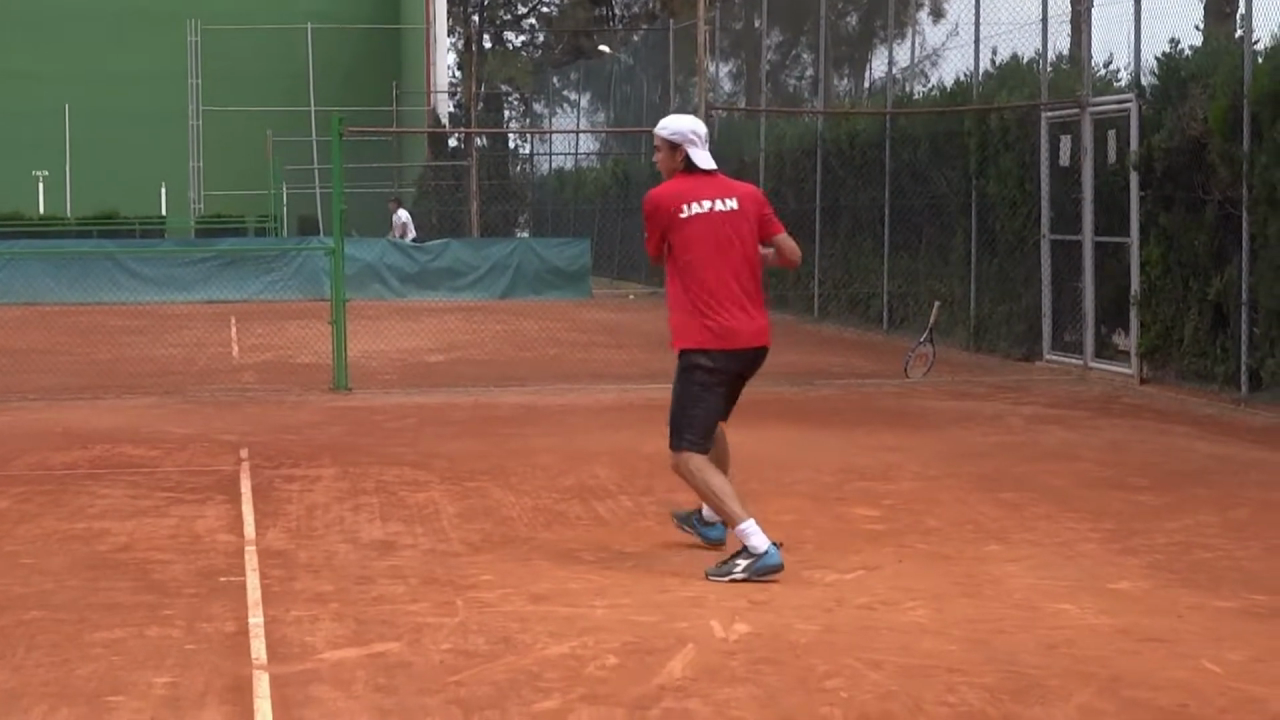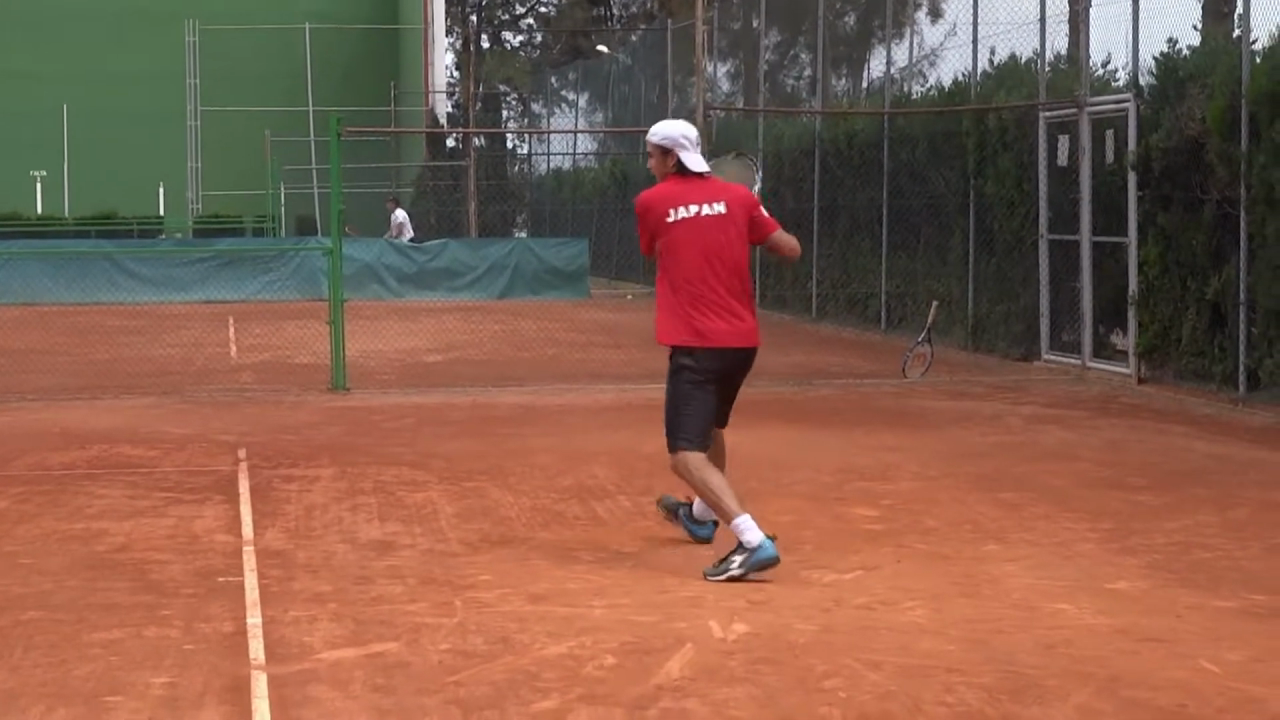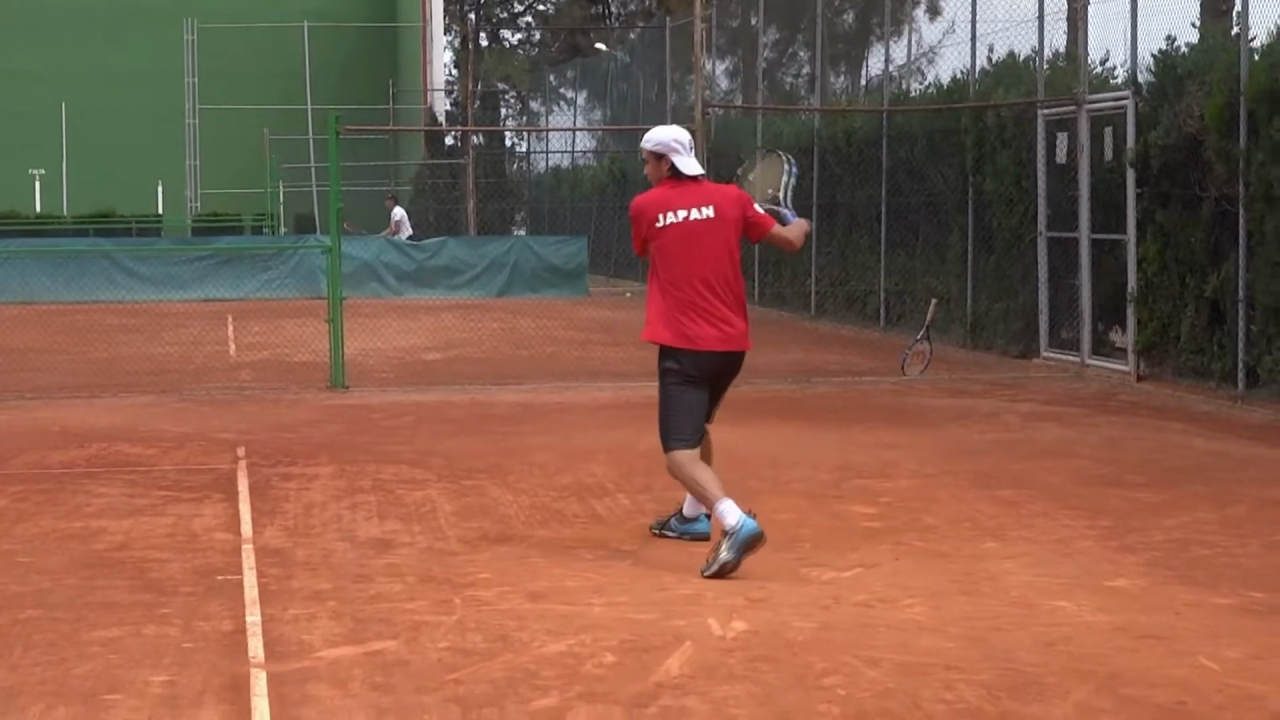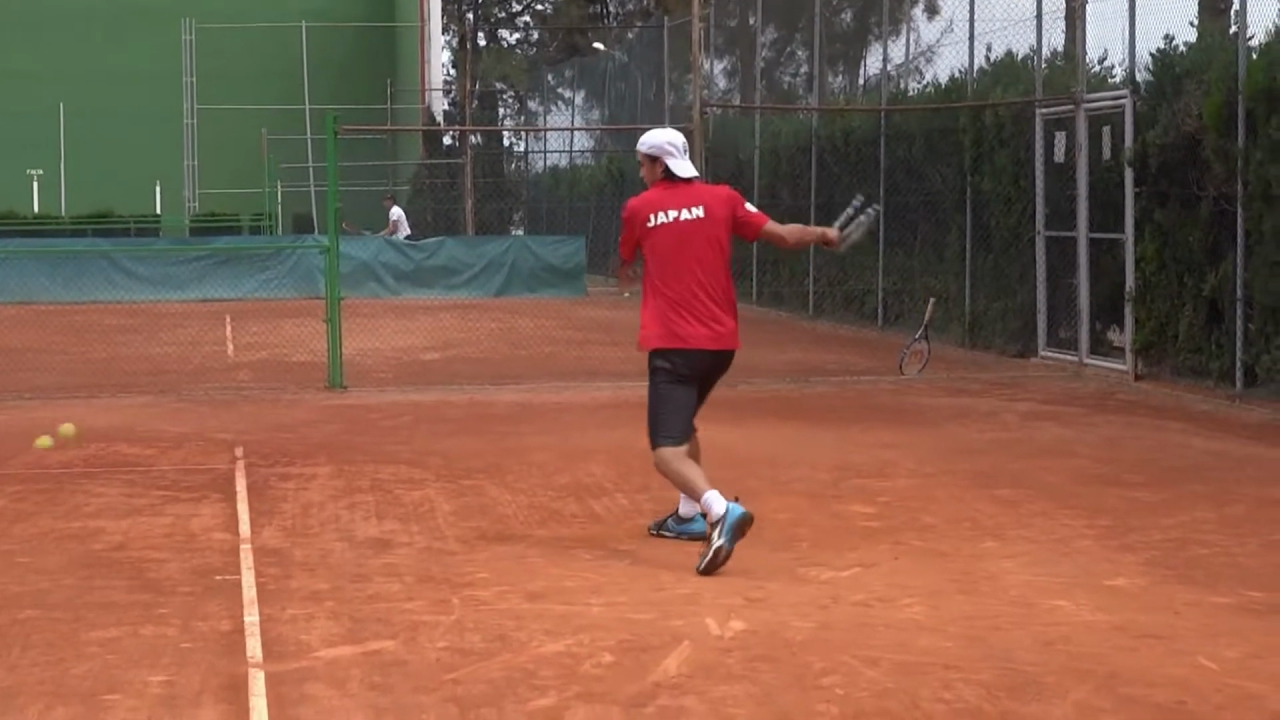
dt=0.1s
person 1, frame 1
left shoulder: (659, 199)
right shoulder: (747, 193)
right elbow: (792, 257)
left hip: (707, 343)
right hip: (754, 338)
left knee: (687, 457)
right knee: (708, 422)
left ankle: (758, 548)
right ankle: (712, 518)
person 1, frame 2
left shoulder: (650, 202)
right shoulder: (737, 195)
right elbow: (790, 250)
right wrist: (767, 236)
left hip: (693, 343)
right hip: (743, 341)
left knee: (687, 456)
right knee: (707, 429)
left ankle: (753, 542)
right ankle: (702, 513)
person 1, frame 3
left shoulder: (643, 206)
right shoulder: (731, 197)
right elbow: (790, 241)
right wrist: (800, 225)
left hip: (683, 345)
right hip: (732, 342)
left knee: (680, 456)
right knee: (692, 426)
left ankle: (736, 524)
right ankle: (693, 515)
person 1, frame 4
left shoulder: (637, 209)
right shoulder: (722, 199)
left elbow: (625, 264)
right elbow: (782, 235)
left wrist: (631, 277)
right wrist: (828, 233)
left hip: (674, 344)
right hip: (722, 341)
left knee: (668, 454)
right knee: (680, 423)
left ankle: (725, 511)
right ankle: (690, 514)
